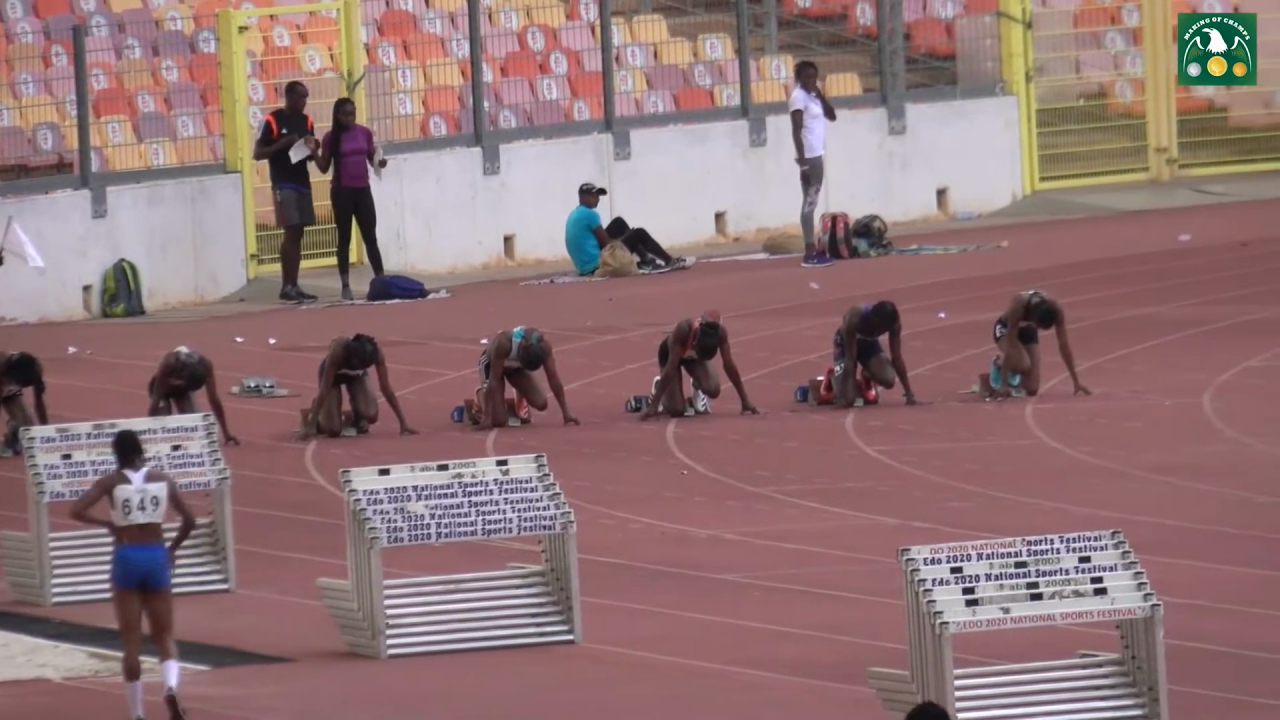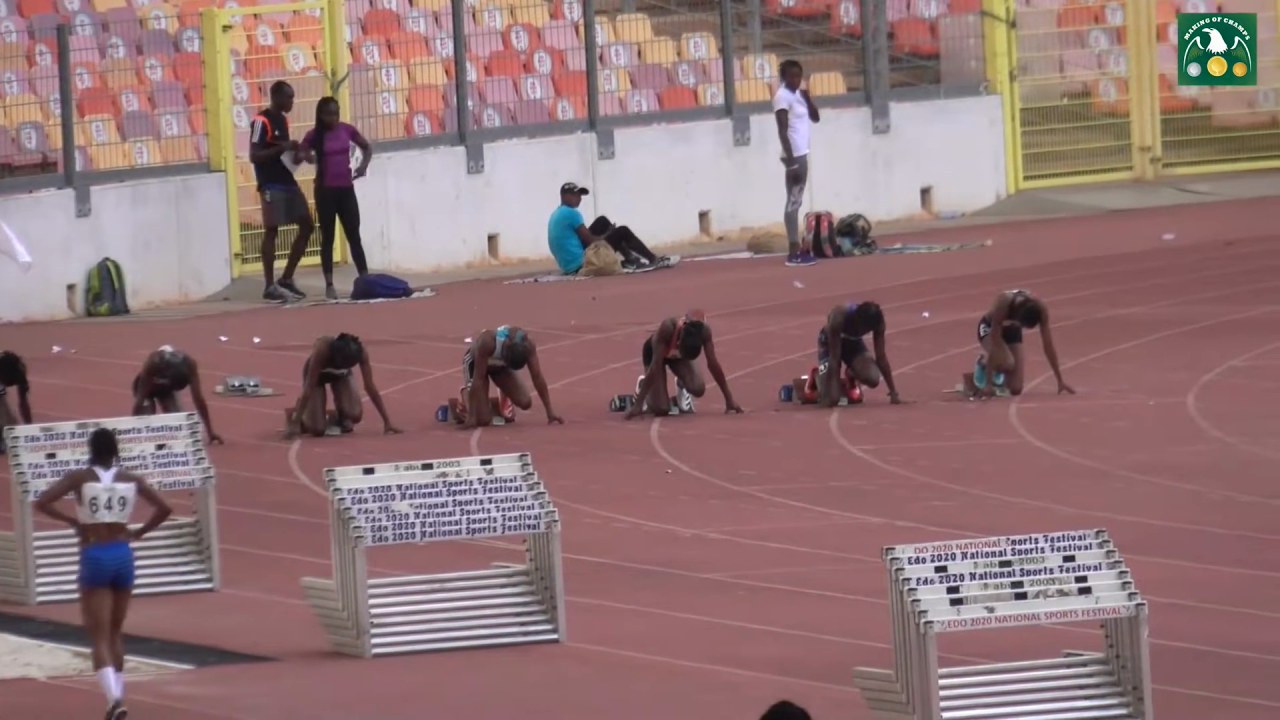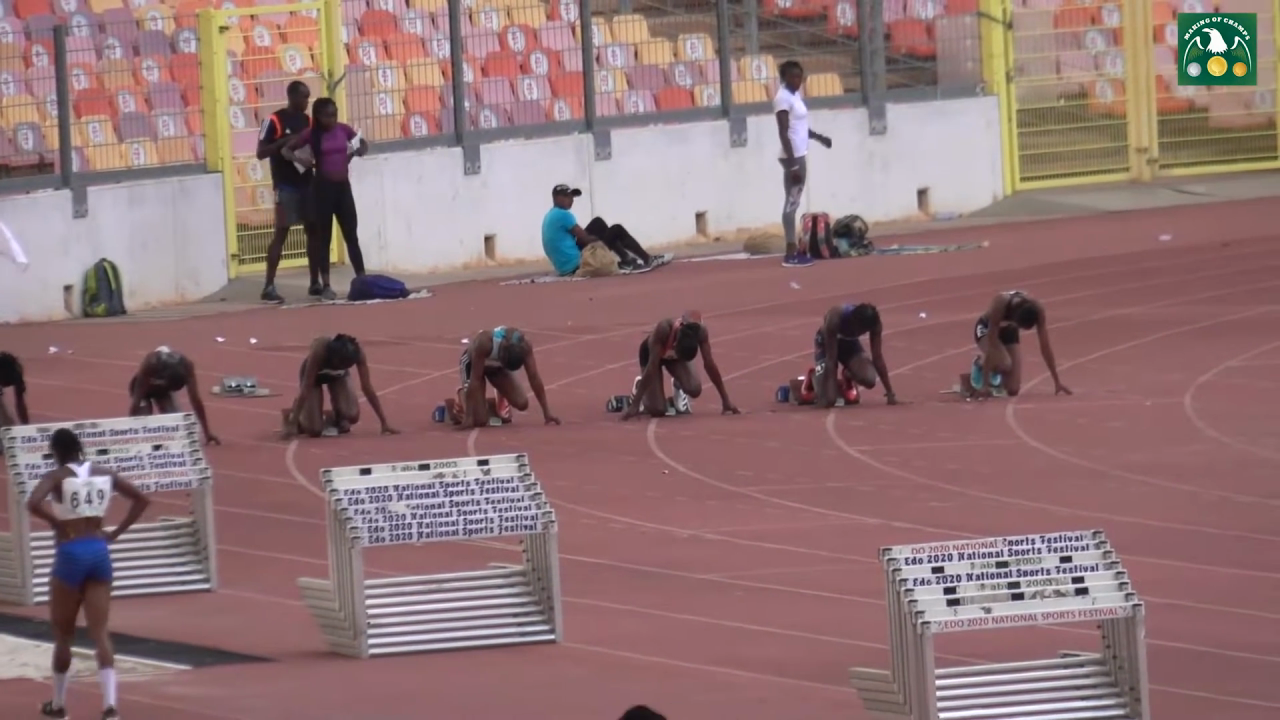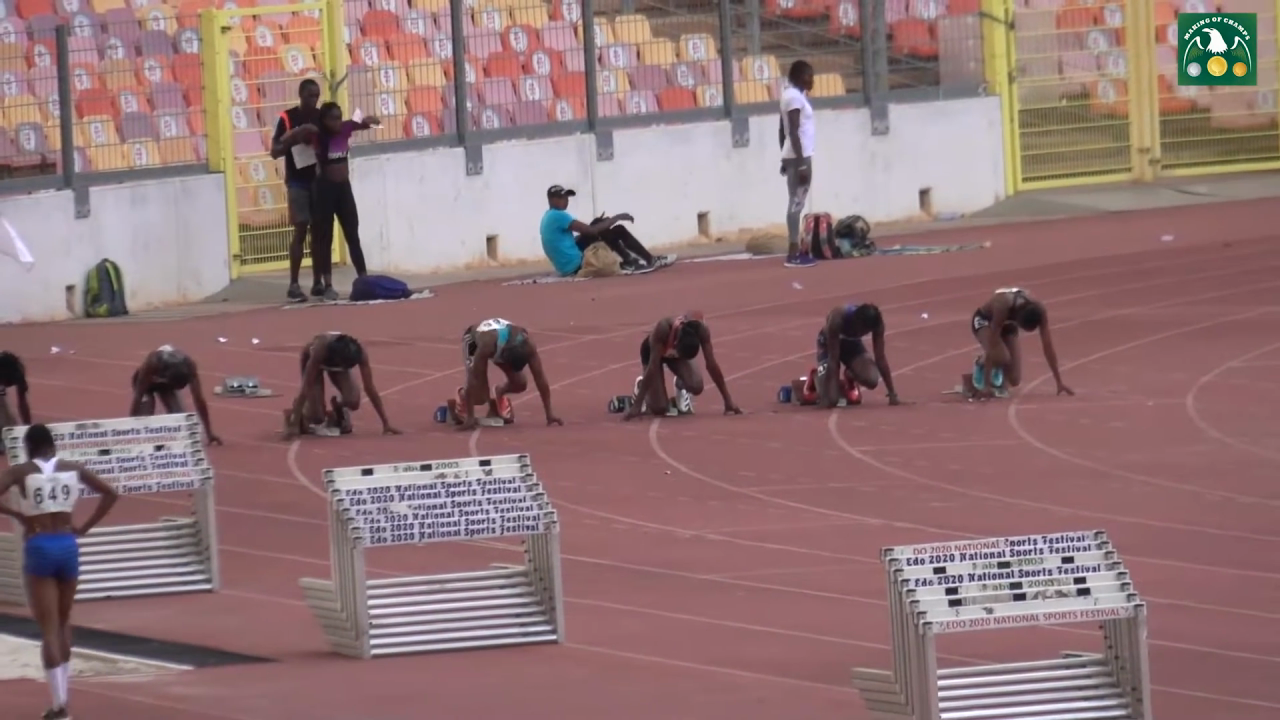
dt=0.5s
person 1, frame 1
left shoulder: (111, 481)
right shoulder: (162, 479)
left elbow: (76, 511)
right elbow: (189, 521)
left wrist: (108, 523)
right wrist: (172, 550)
left hip: (126, 560)
right hip: (156, 558)
left knee: (132, 643)
right knee: (165, 637)
right ankle: (171, 688)
person 1, frame 2
left shoulder: (79, 478)
right shoulder: (131, 479)
left elbow: (41, 502)
right elbow: (165, 509)
left wrist: (72, 521)
right wrist: (138, 533)
left hip: (94, 559)
right hip: (123, 557)
left knee: (99, 641)
right knee: (114, 635)
person 1, frame 3
left shoulder: (56, 476)
right shoulder: (105, 474)
left elbow: (33, 504)
right elbow: (141, 500)
left wrist: (54, 520)
right wrist: (116, 532)
left hip: (70, 555)
right hip: (99, 553)
left knee: (63, 636)
right knee: (100, 633)
person 1, frame 4
right shoulder: (73, 469)
right elbow: (111, 494)
right wrist: (85, 527)
left hip: (39, 549)
right hip: (68, 547)
left knee: (49, 631)
right knee: (63, 626)
right ankle: (62, 693)
person 2, frame 1
left shoulder: (306, 121)
right shoulder: (272, 120)
right elbow: (258, 154)
left wrist: (312, 148)
right wrist: (283, 143)
left hip: (303, 184)
right hip: (284, 185)
left knee: (298, 235)
right knee: (291, 233)
left ankle: (294, 286)
right ankle: (286, 287)
person 2, frame 2
left shoulder: (282, 119)
right shoulder: (261, 121)
right elbow: (254, 156)
left wrist: (298, 152)
right wrist: (283, 147)
left hip: (288, 182)
right hip: (271, 185)
left knee: (307, 225)
right knee: (271, 232)
left ankle: (286, 278)
right ankle: (270, 286)
person 2, frame 3
left shoulder: (306, 120)
right shoulder: (274, 120)
right elbow: (260, 153)
right wrist: (285, 141)
left hip: (307, 183)
right hip: (286, 186)
left knee: (314, 231)
right knee: (281, 233)
left ankle: (315, 283)
right ankle: (268, 286)
person 2, frame 4
right shoulder: (287, 118)
right elbow: (274, 152)
right wrist: (292, 140)
right hip: (297, 183)
right knee: (301, 230)
left ankle: (317, 283)
right ankle: (293, 284)
person 3, frame 1
left shoulder: (812, 96)
right shoulder: (798, 97)
left elbow: (832, 116)
right elbow: (797, 133)
left wrist: (822, 98)
right wrist: (803, 164)
left hip: (815, 156)
right hip: (809, 157)
left knee: (811, 202)
right knee: (810, 202)
left ankle: (813, 249)
right ankle: (809, 254)
person 3, frame 2
left shoulder: (798, 94)
right shoulder: (782, 97)
left elbow: (815, 118)
right elbow: (783, 132)
left wrist: (808, 99)
right wrist: (792, 163)
left hip: (801, 155)
right hip: (794, 156)
left knee: (796, 201)
right knee: (793, 202)
left ankle: (797, 247)
right ankle: (793, 253)
person 3, frame 3
left shoulder: (795, 96)
right shoulder: (783, 97)
right elbow: (783, 133)
left wrist: (818, 137)
right wrist: (793, 164)
left hip: (798, 156)
right hip: (792, 157)
left knee: (794, 202)
right knee: (792, 202)
left ankle: (793, 249)
right ankle: (791, 253)
person 3, frame 4
left shoulder: (789, 95)
right shoulder: (795, 97)
left elbow: (782, 131)
right elbow: (794, 132)
left wrist: (785, 160)
right wrist: (802, 164)
left hip: (791, 156)
right hip: (799, 157)
left knee: (795, 203)
right knee: (797, 203)
left ankle: (796, 249)
right ankle: (793, 254)
person 4, frame 1
left shoulder: (365, 132)
right shoulder: (331, 137)
left elbow: (372, 158)
right elbow: (324, 168)
left wrist: (380, 162)
left hip: (363, 189)
right hip: (342, 191)
left knee: (370, 237)
right knee: (344, 239)
right ankle: (345, 286)
person 4, frame 2
left shoulder: (347, 129)
right shoulder: (314, 135)
left elbow: (367, 147)
right elbow: (296, 156)
left wrist: (363, 165)
right wrist: (304, 156)
left hip: (346, 189)
right hip: (325, 191)
left knee: (354, 236)
right knee: (328, 238)
right ankle: (329, 285)
person 4, frame 3
left shoulder: (343, 129)
right shoulder: (311, 134)
left elbow: (362, 143)
right elbow: (286, 151)
left wrist: (360, 150)
right wrist: (300, 159)
left hip: (343, 187)
right hip: (322, 188)
left knee: (351, 236)
right knee: (323, 238)
right ankle: (326, 285)
person 4, frame 4
left shoulder: (346, 128)
right shoulder: (316, 134)
left elbow: (370, 123)
left wrist: (369, 121)
left hip: (344, 187)
right hip: (324, 189)
left knee: (353, 237)
right knee: (325, 238)
right ankle: (328, 286)
